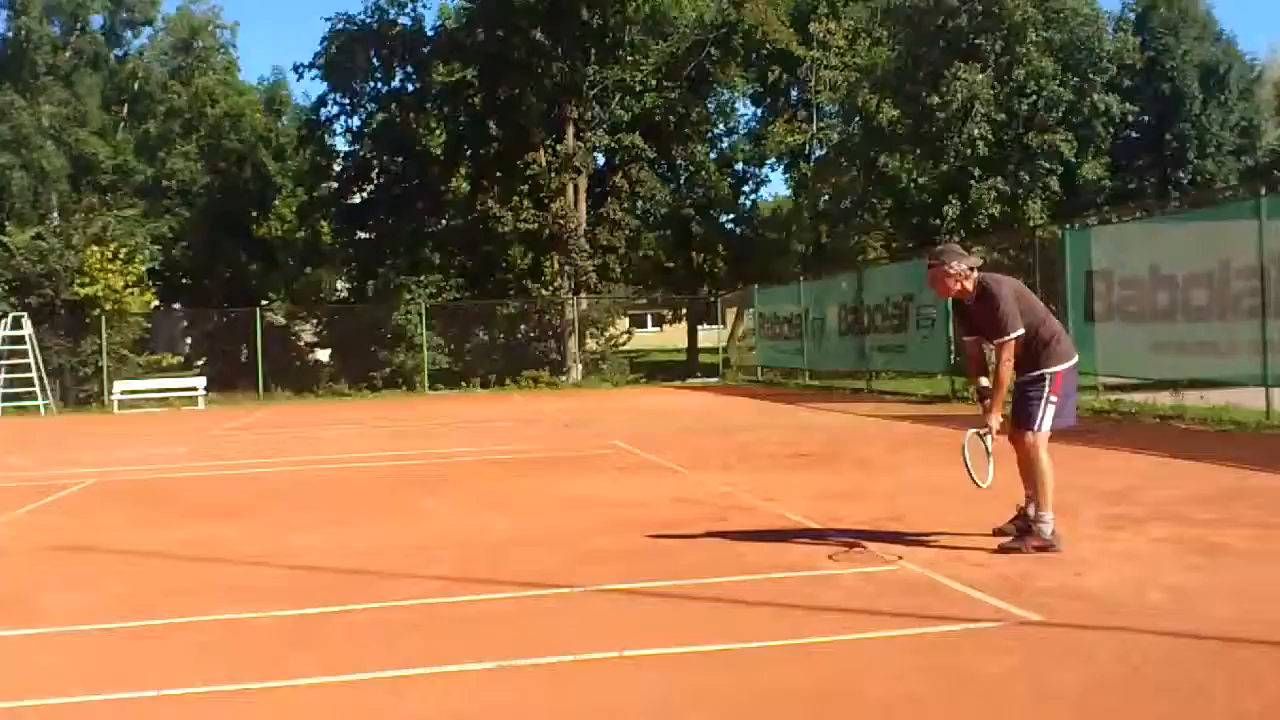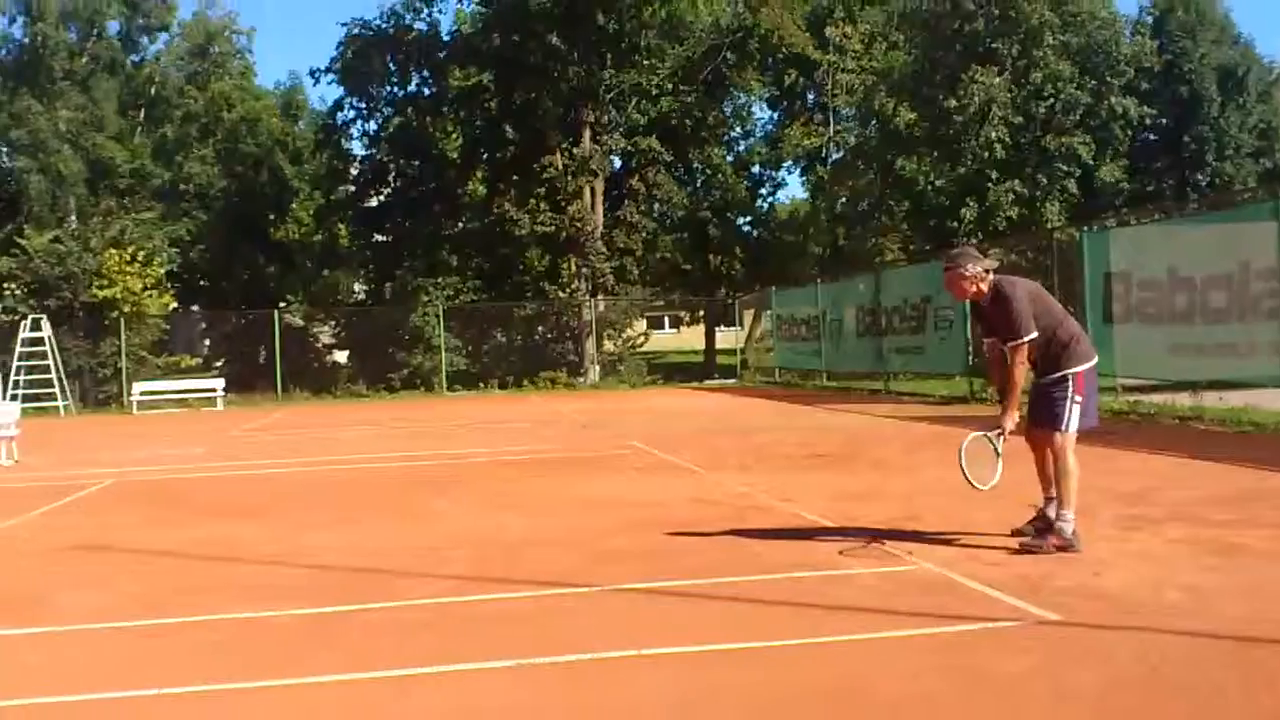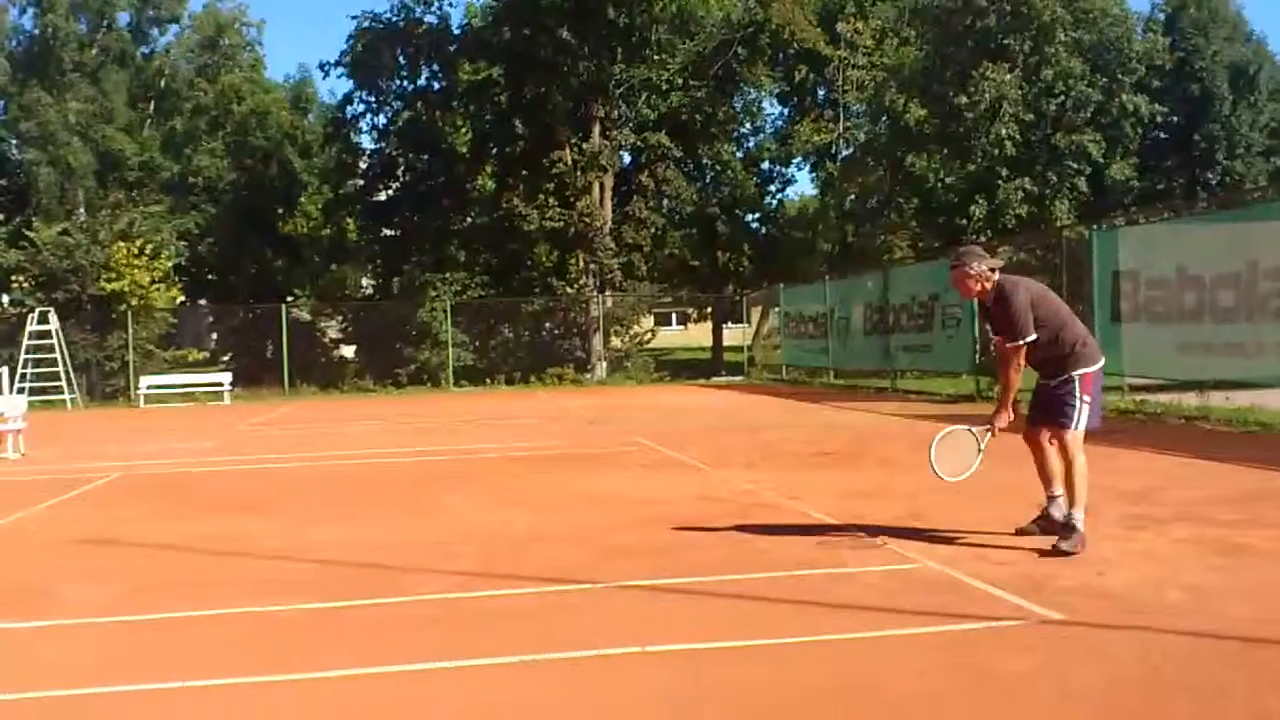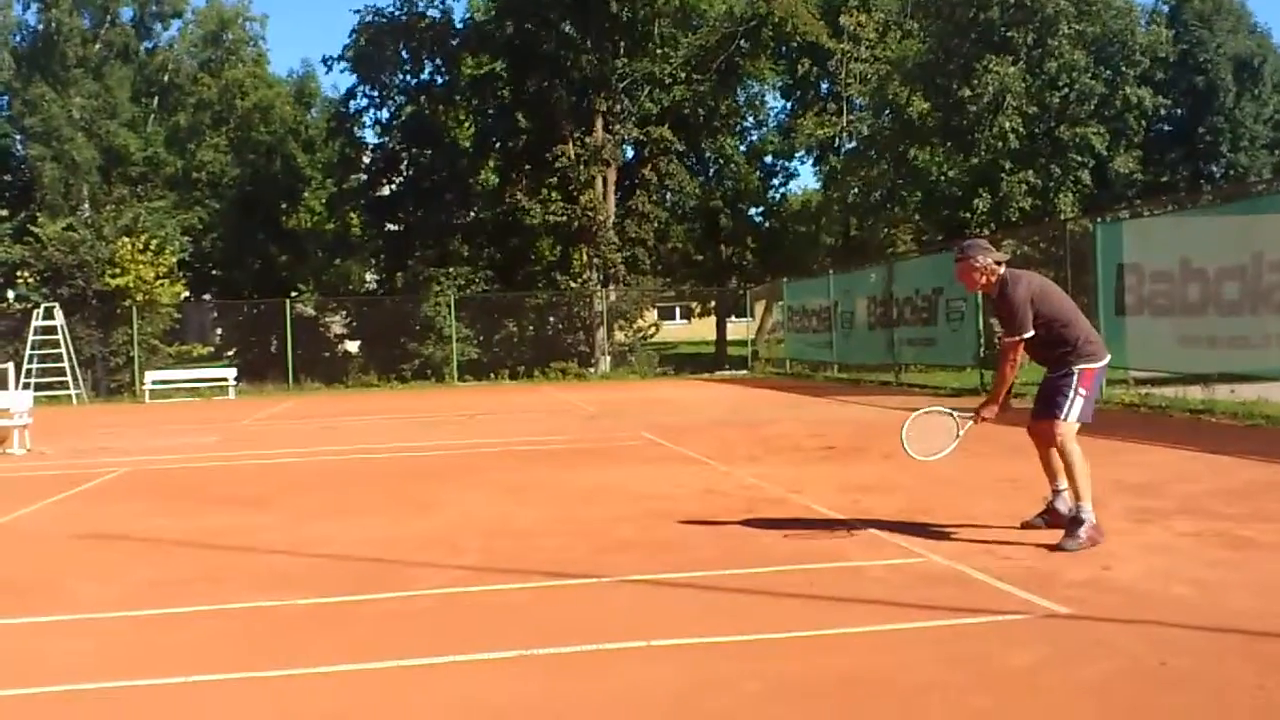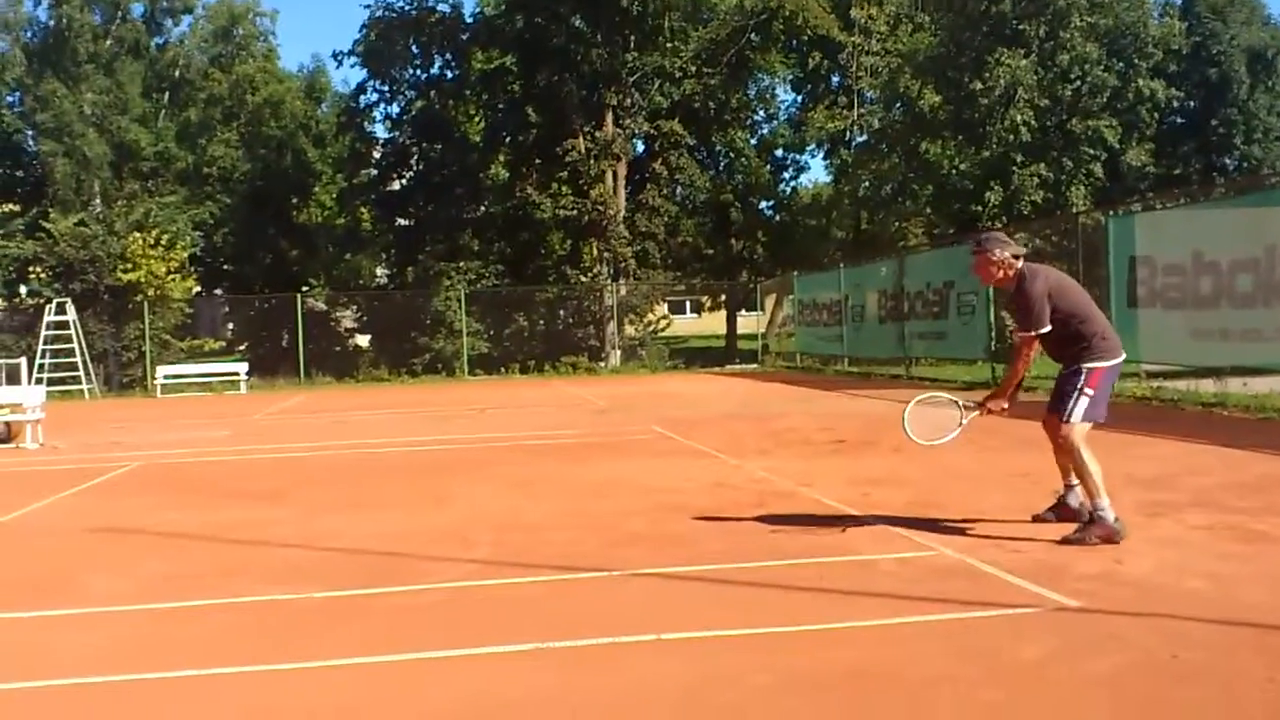
dt=0.2s
person 1, frame 1
left shoulder: (997, 293)
right shoulder: (961, 303)
left elbow: (1005, 358)
right elbow: (973, 352)
left wrist: (994, 410)
right wrist: (983, 396)
left hip: (1052, 364)
right hip: (1029, 367)
left knee: (1033, 442)
right knee: (1019, 439)
left ankle: (1045, 532)
right ankle: (1031, 514)
person 1, frame 2
left shoulder: (1011, 295)
right shoulder: (980, 305)
left elbow: (1019, 360)
right elbow: (995, 355)
left wrist: (1009, 412)
right wrist: (1005, 402)
left hip: (1072, 364)
right hip: (1047, 368)
left knee: (1060, 442)
right knee: (1038, 438)
left ankle: (1065, 531)
right ankle: (1050, 513)
person 1, frame 3
left shoulder: (1014, 296)
right shoulder: (990, 301)
left elbow: (1016, 361)
right elbow: (1003, 355)
left wrist: (1002, 409)
right wrist: (1009, 403)
left hip: (1078, 365)
right hip: (1052, 369)
left knee: (1069, 441)
right knee: (1036, 437)
left ankle: (1075, 527)
right ankle: (1055, 513)
person 1, frame 4
left shoulder: (1015, 291)
right shoulder: (1002, 291)
left elbow: (1013, 356)
right elbow: (1009, 350)
left wrist: (993, 400)
right wrist: (1003, 393)
left hip: (1082, 360)
right hip: (1061, 363)
left knee: (1061, 435)
right knee: (1039, 430)
left ankle: (1086, 520)
right ankle: (1061, 506)
person 1, frame 5
left shoulder: (1032, 286)
right shoulder: (1020, 287)
left elbow: (1027, 352)
right elbow: (1022, 345)
left wrist: (1000, 394)
right wrist: (1011, 389)
left hip: (1096, 357)
right hip: (1081, 358)
left knee: (1069, 434)
right knee: (1053, 426)
left ankle: (1106, 520)
right ankle: (1072, 501)
